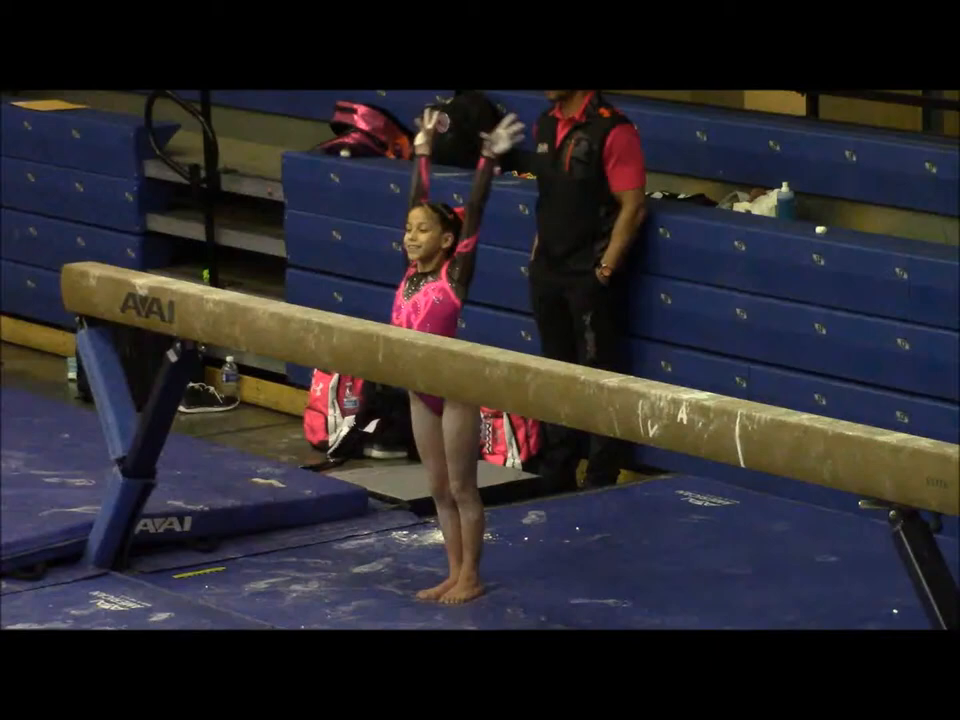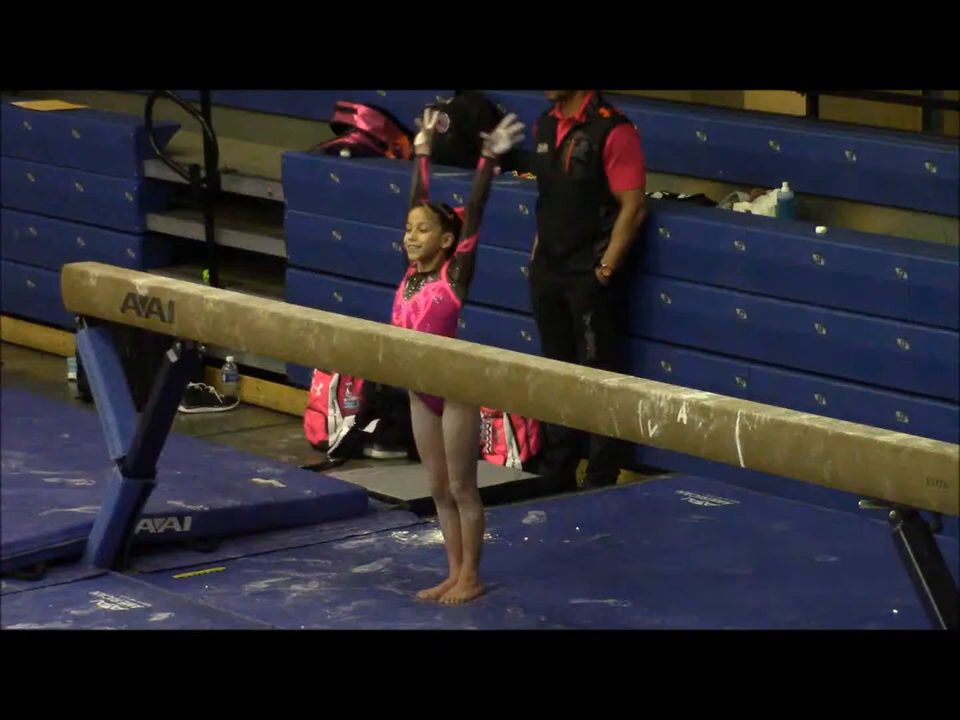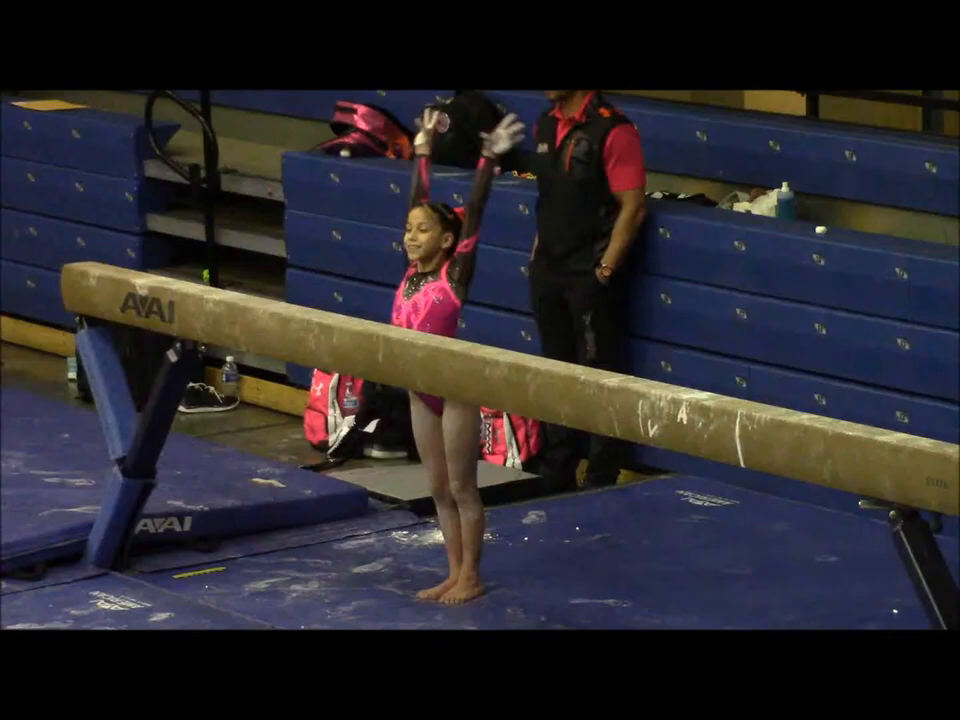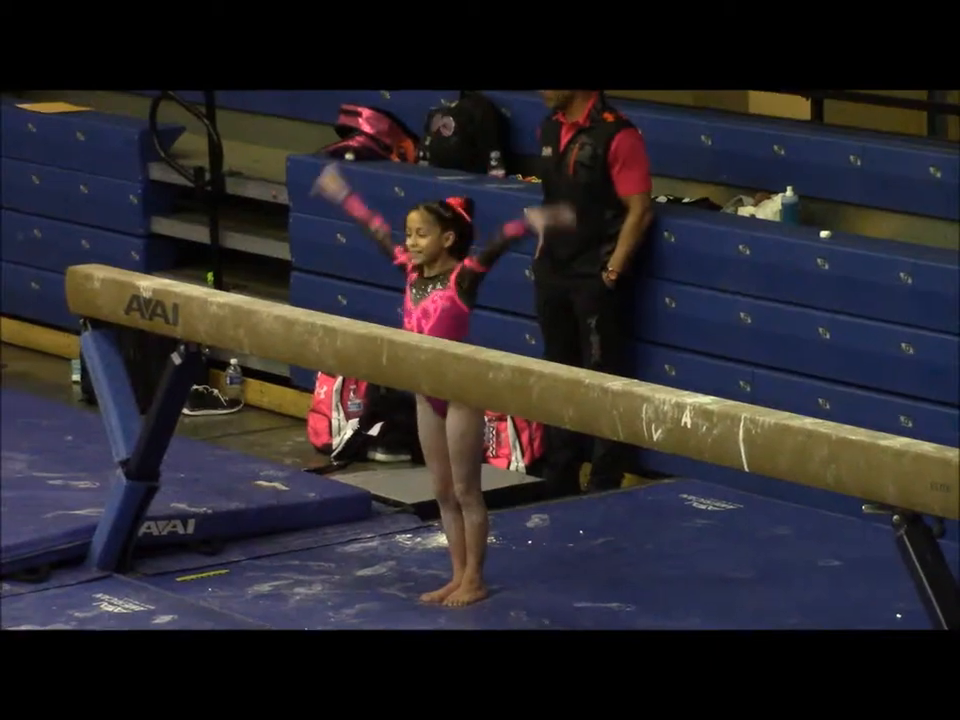
dt=0.2s
person 1, frame 1
left shoulder: (455, 275)
right shoulder: (412, 272)
left elbow: (474, 212)
right elbow: (419, 203)
left wrist: (488, 159)
right wrist: (422, 150)
right hip: (420, 391)
left knee: (461, 488)
right knee: (439, 488)
left ankle: (470, 577)
right ankle: (454, 574)
person 1, frame 2
left shoulder: (454, 275)
right shoulder: (412, 272)
left elbow: (474, 213)
right elbow: (419, 202)
left wrist: (487, 159)
right wrist: (422, 151)
right hip: (420, 391)
left knee: (462, 488)
right knee: (439, 489)
left ankle: (471, 577)
right ankle: (454, 573)
person 1, frame 3
left shoulder: (455, 275)
right shoulder: (411, 272)
left elbow: (473, 214)
right elbow: (420, 205)
left wrist: (488, 159)
right wrist: (421, 152)
right hip: (419, 391)
left knee: (461, 488)
right knee: (439, 489)
left ankle: (470, 577)
right ankle: (454, 574)
person 1, frame 4
left shoulder: (463, 276)
right shoulder: (413, 273)
left elbow: (494, 248)
right elbow: (379, 230)
left wrist: (533, 221)
right wrist: (343, 194)
right hip: (426, 392)
left knee: (465, 489)
right knee: (442, 490)
left ankle: (474, 580)
right ankle: (458, 574)
person 2, frame 1
left shoulder: (612, 129)
right shoulder: (546, 124)
left elbow: (633, 208)
left wrist: (605, 270)
right wrist: (537, 253)
left hip: (590, 275)
right hip: (547, 270)
left ankle: (601, 480)
right ankle: (555, 473)
person 2, frame 2
left shoulder: (612, 129)
right shoulder: (546, 124)
left elbow: (633, 207)
left wrist: (605, 270)
right wrist: (537, 253)
left hip: (590, 275)
right hip: (547, 269)
left ankle: (601, 481)
right ankle: (556, 473)
person 2, frame 3
left shoulder: (612, 128)
right shoulder: (546, 123)
left elbow: (633, 208)
left wrist: (606, 269)
right wrist: (537, 252)
left hip: (590, 274)
right hip: (548, 269)
left ankle: (601, 482)
right ankle: (556, 474)
person 2, frame 4
left shoulder: (616, 133)
right shoulder: (550, 127)
left elbow: (640, 211)
left wrist: (612, 273)
right wrist: (542, 253)
left hip: (595, 277)
right hip: (553, 272)
left knee: (604, 380)
left ankle: (605, 484)
right ankle: (558, 478)
